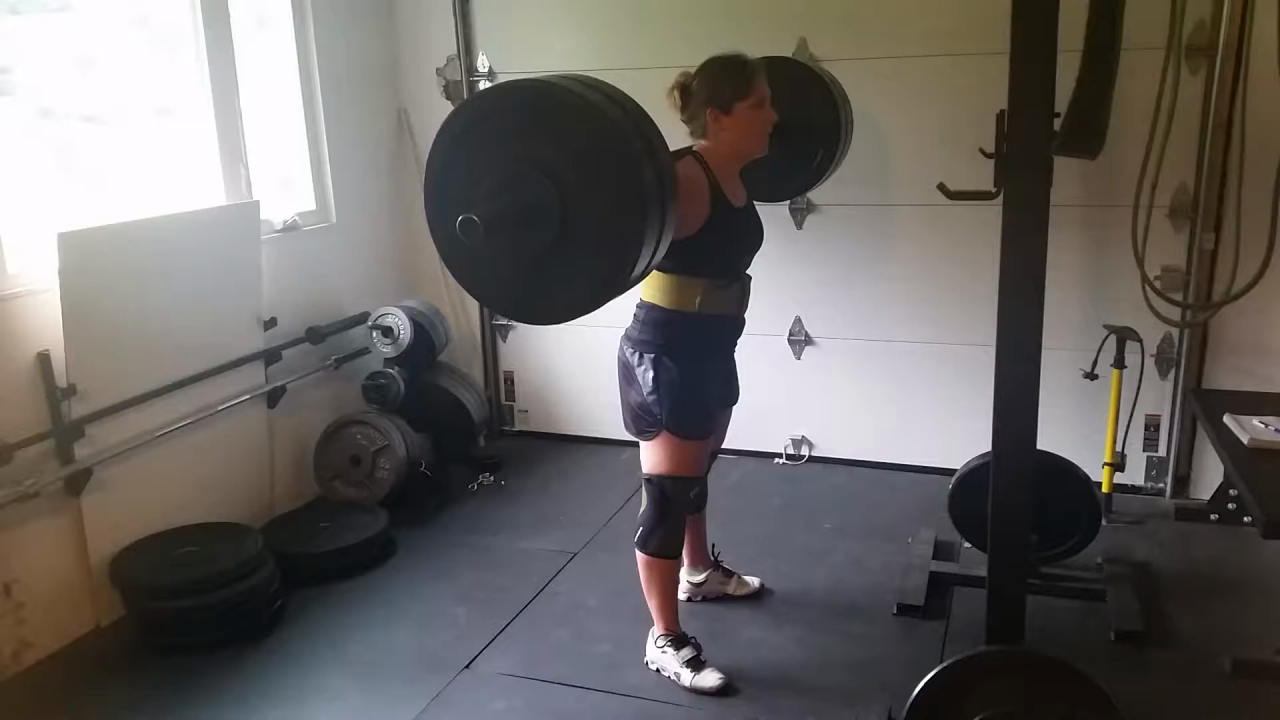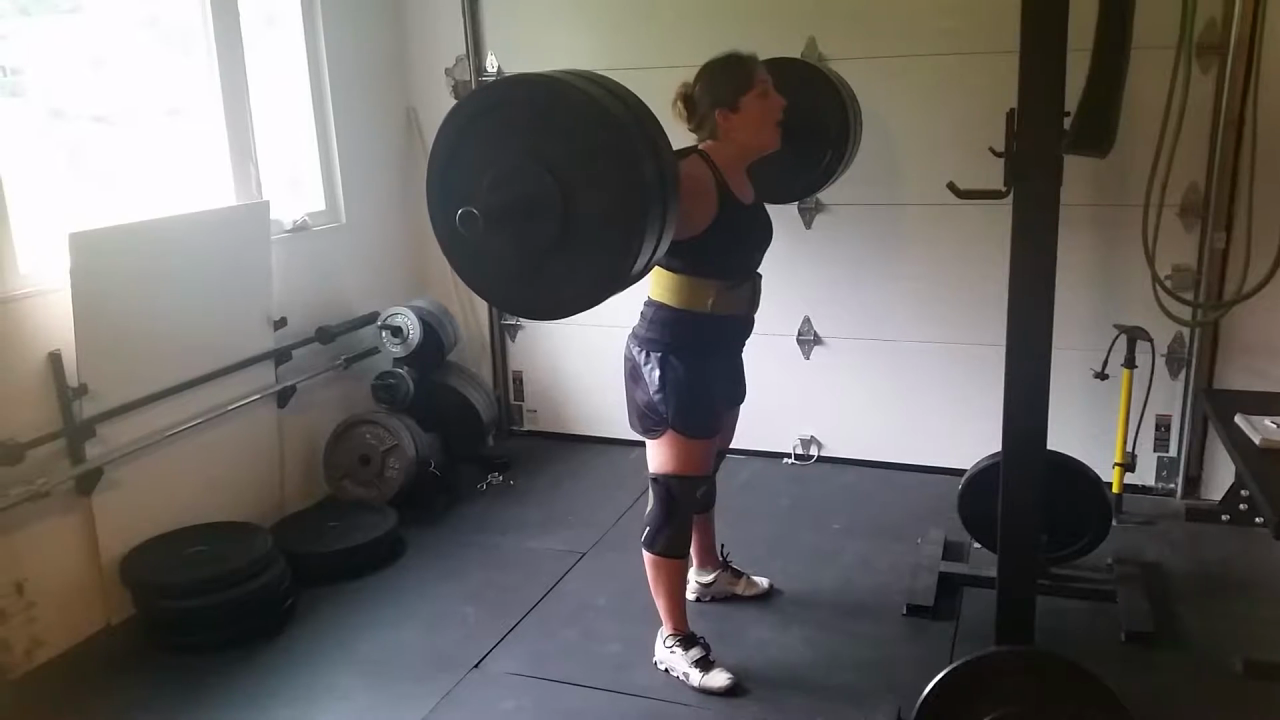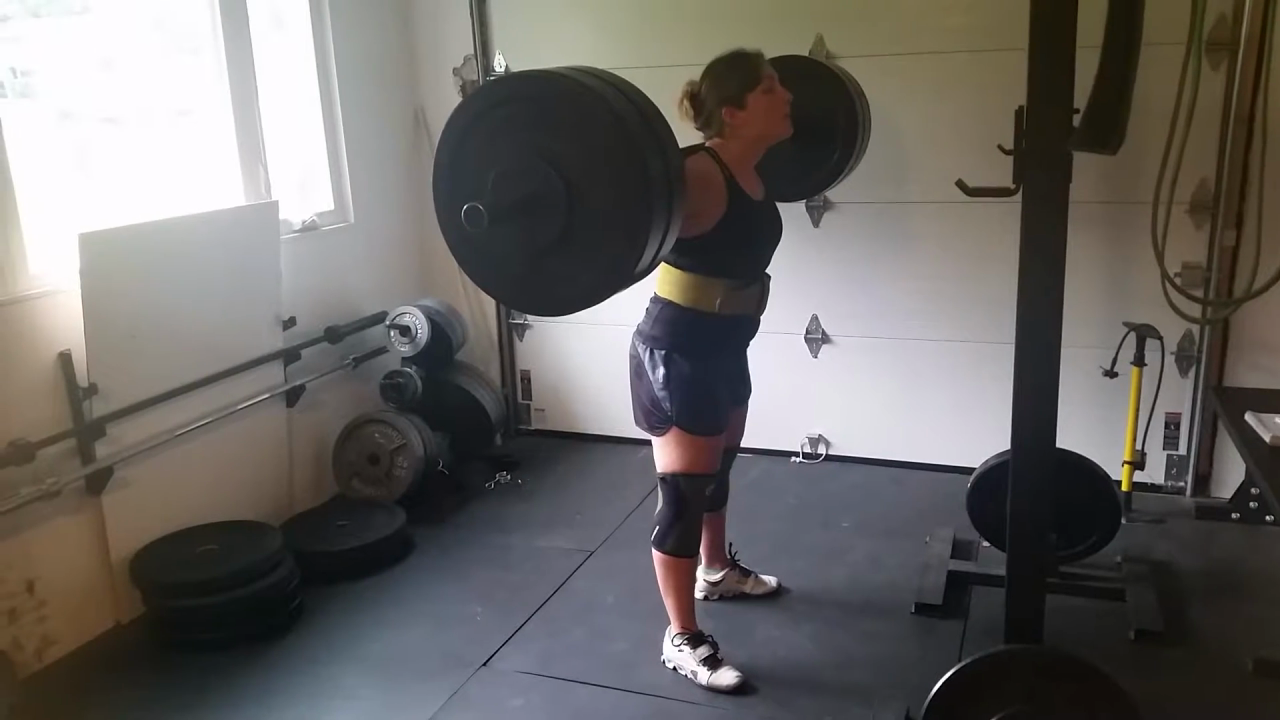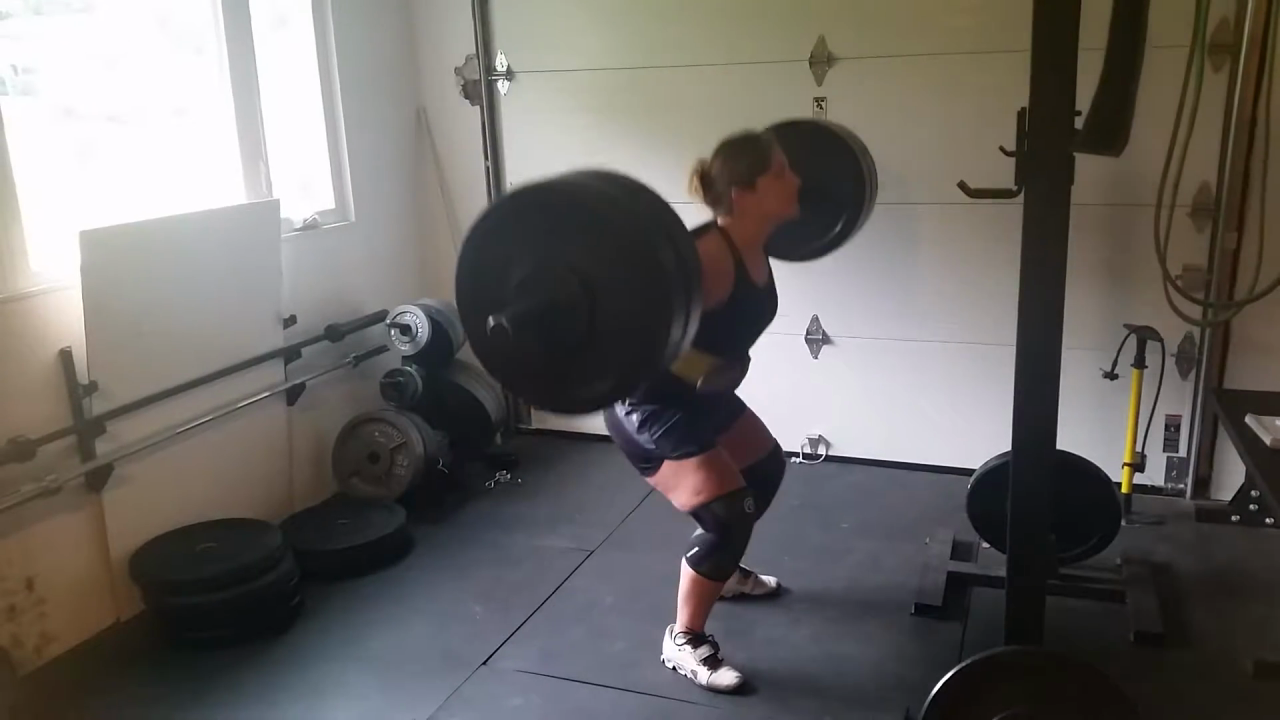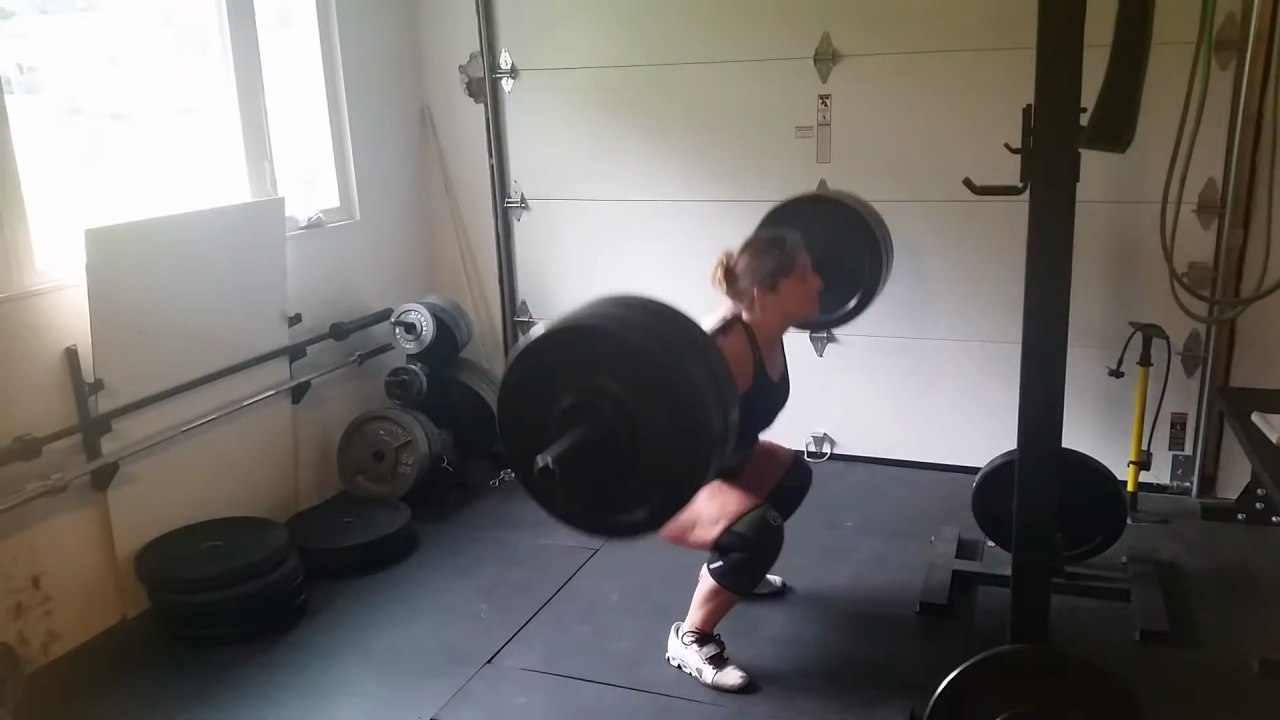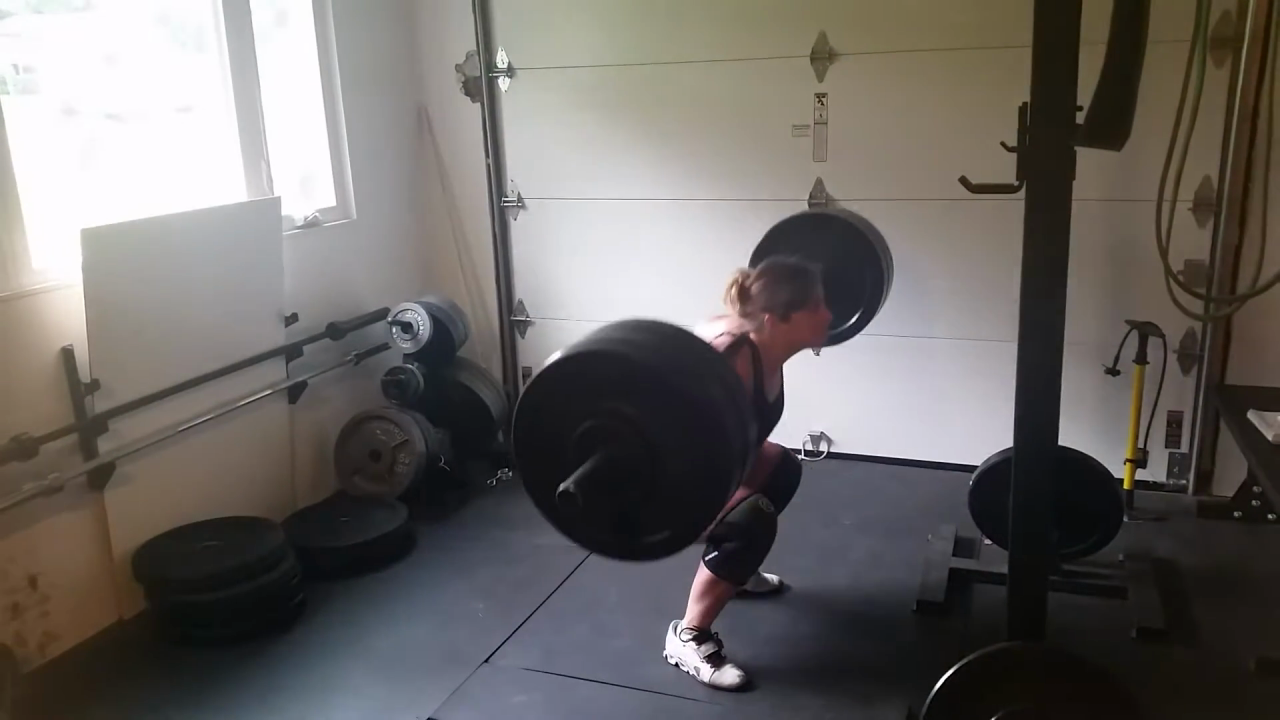
dt=0.5s
person 1, frame 1
left shoulder: (730, 177)
right shoulder: (681, 180)
left hip: (710, 348)
right hip: (664, 355)
left knee: (696, 474)
right knee: (667, 494)
left ankle: (700, 571)
right ankle: (665, 641)
person 1, frame 2
left shoulder: (737, 174)
right shoulder: (689, 180)
left hip: (718, 348)
right hip: (673, 354)
left knee: (706, 473)
right knee: (675, 495)
left ankle: (708, 570)
right ankle: (675, 641)
person 1, frame 3
left shoulder: (748, 171)
right shoulder: (699, 175)
left hip: (722, 347)
right hip: (675, 352)
left knee: (718, 468)
right knee: (685, 495)
left ankle: (718, 570)
right ankle: (682, 640)
person 1, frame 4
left shoulder: (752, 246)
right shoulder: (708, 256)
left hip: (703, 396)
right hip: (652, 407)
left knee: (765, 470)
right knee: (729, 514)
left ankle: (725, 572)
right ankle: (684, 640)
person 1, frame 5
left shoulder: (765, 331)
right shoulder: (728, 351)
left knee: (792, 474)
right knee: (758, 532)
left ankle: (728, 563)
right ankle: (691, 640)
person 1, frame 6
left shoulder: (760, 340)
right shoulder: (729, 368)
left knee: (781, 469)
right knee: (751, 521)
left ankle: (729, 567)
right ankle: (688, 637)
